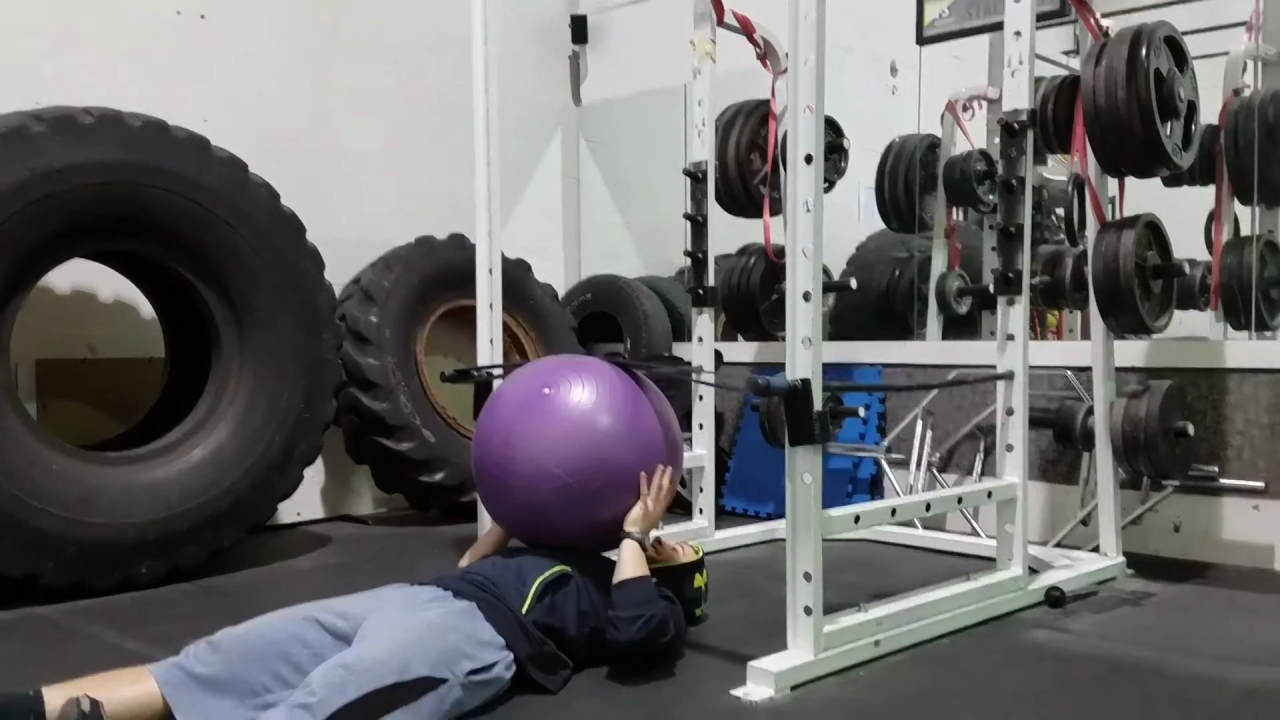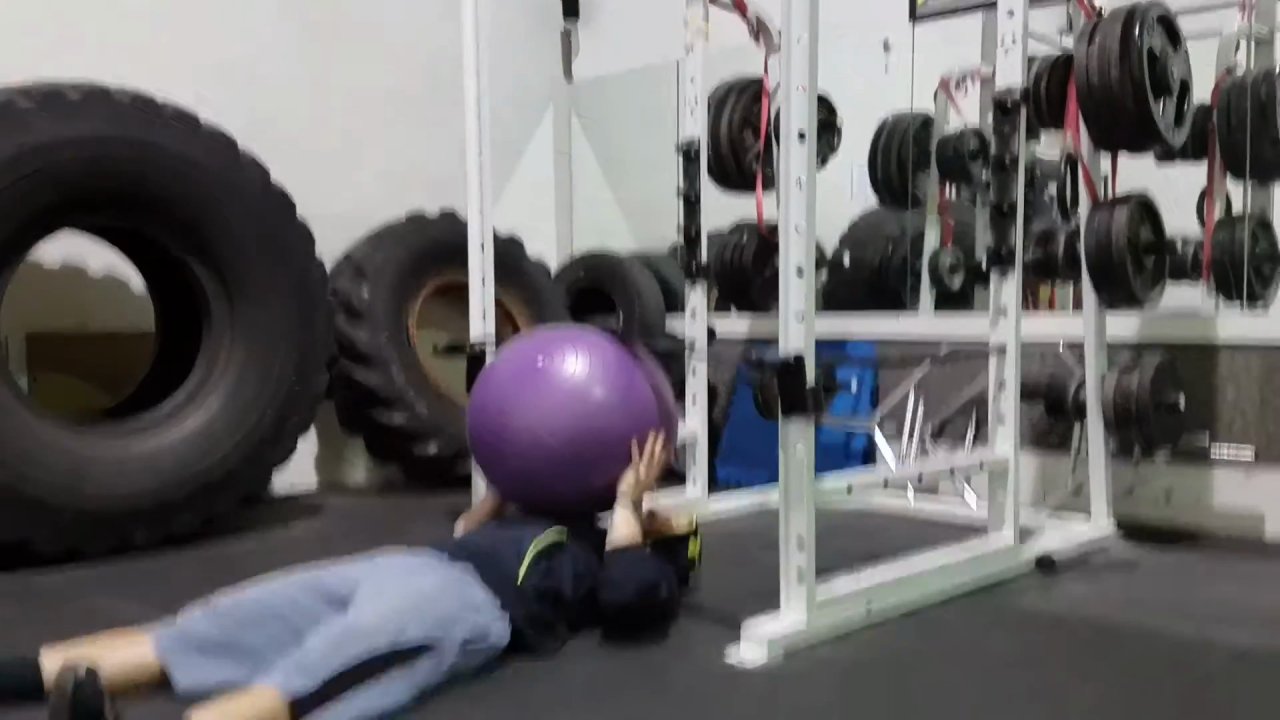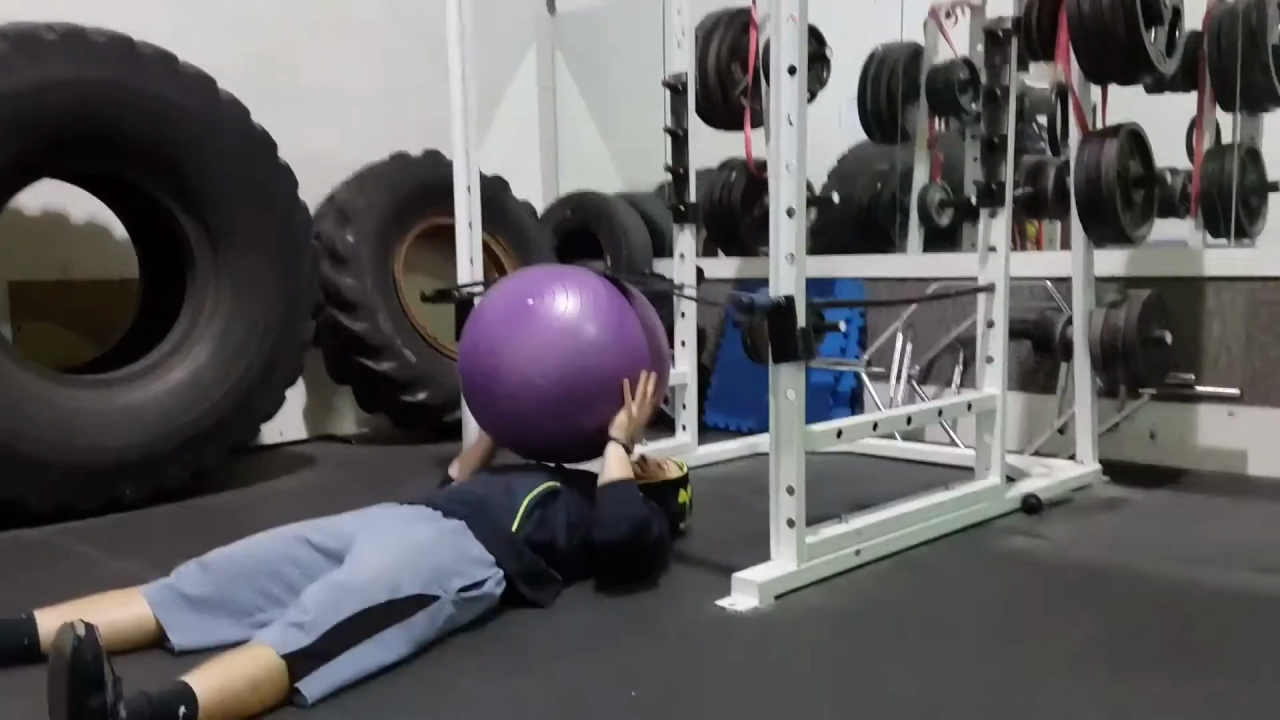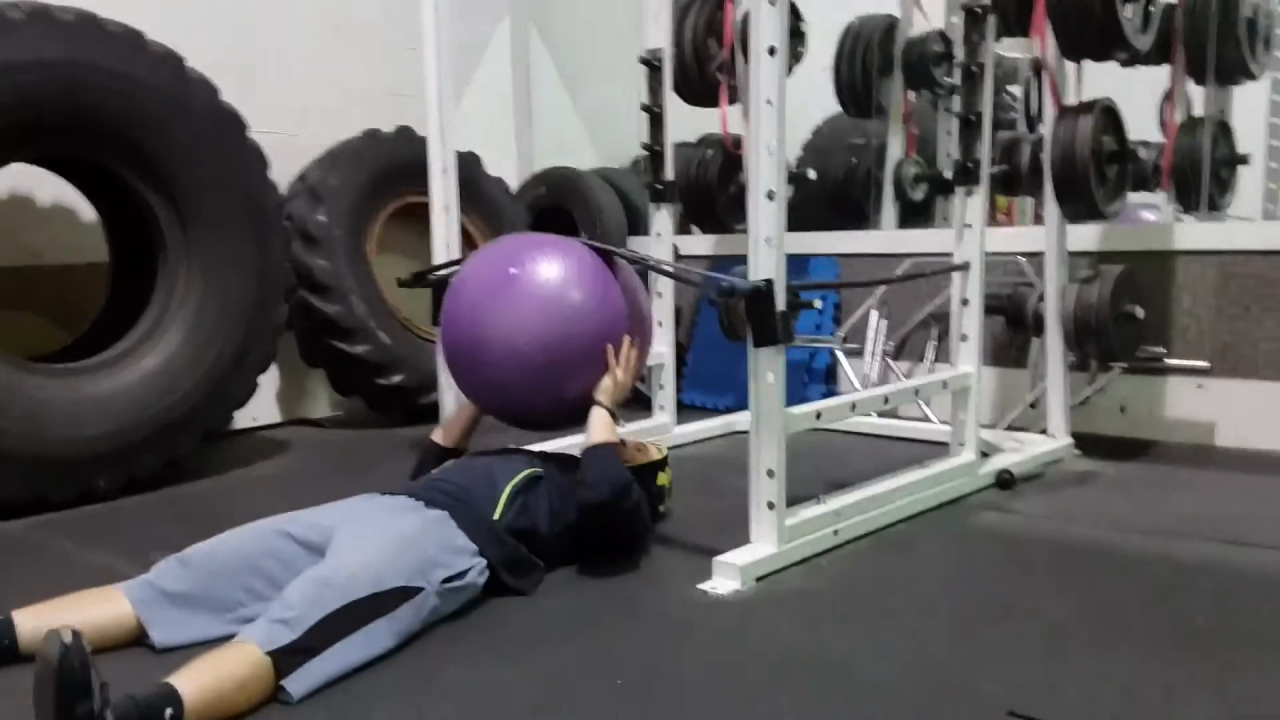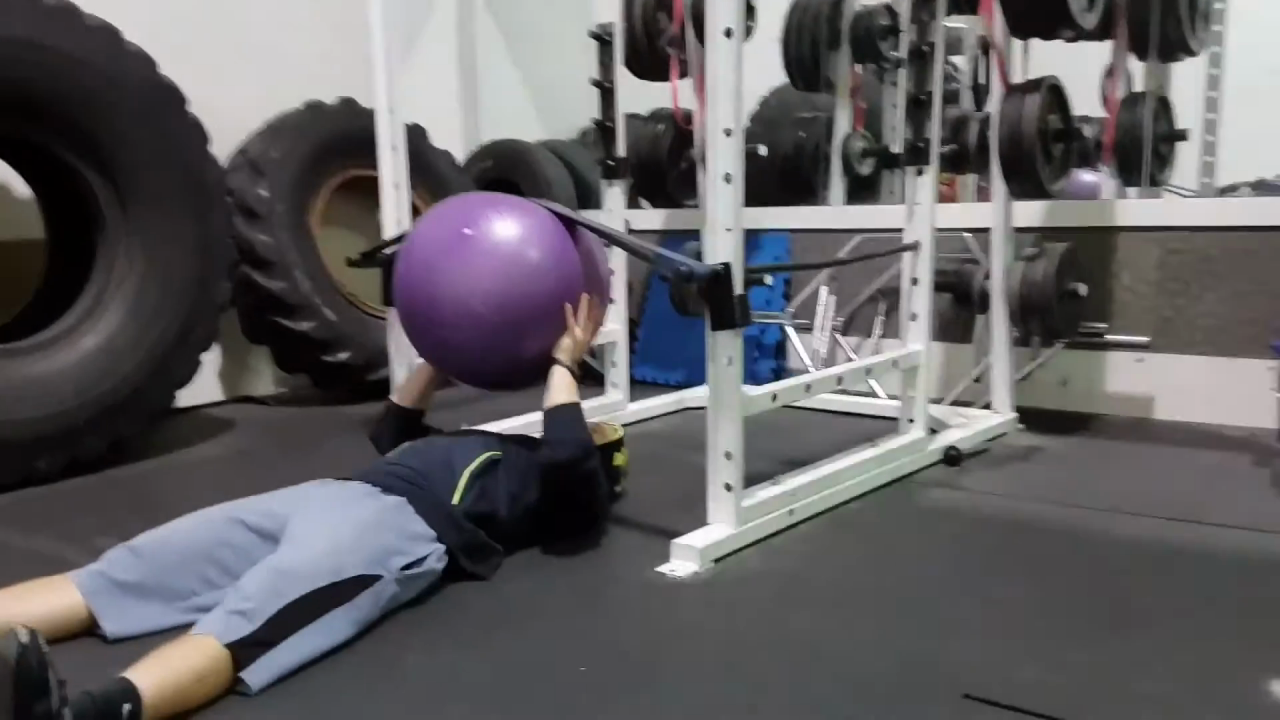
dt=0.1s
person 1, frame 1
left shoulder: (660, 617)
right shoulder: (586, 569)
left elbow: (630, 637)
left wrist: (632, 535)
left hip: (478, 634)
right hip: (413, 597)
person 1, frame 2
left shoulder: (653, 581)
right shoulder: (582, 535)
left elbow: (625, 597)
left wrist: (627, 500)
left hip: (475, 601)
right hip: (410, 565)
right knee: (204, 630)
person 1, frame 3
left shoulder: (646, 534)
right shoulder: (572, 486)
left elbow: (618, 530)
right elbow: (453, 489)
left wrist: (620, 437)
left hip: (467, 554)
right hip: (400, 520)
left knee: (301, 636)
right knee: (195, 588)
person 1, frame 4
left shoulder: (626, 512)
right shoulder: (551, 468)
left elbow: (601, 493)
right elbow: (430, 467)
left wrist: (604, 401)
left hip: (449, 540)
right hip: (382, 507)
left knee: (285, 633)
right knee: (177, 581)
person 1, frame 5
left shoulder: (581, 494)
right shoulder: (502, 450)
left elbow: (566, 457)
right elbow: (393, 432)
left wrist: (564, 362)
left hip: (405, 525)
right hip: (331, 493)
left knee: (245, 621)
right knee: (125, 572)
